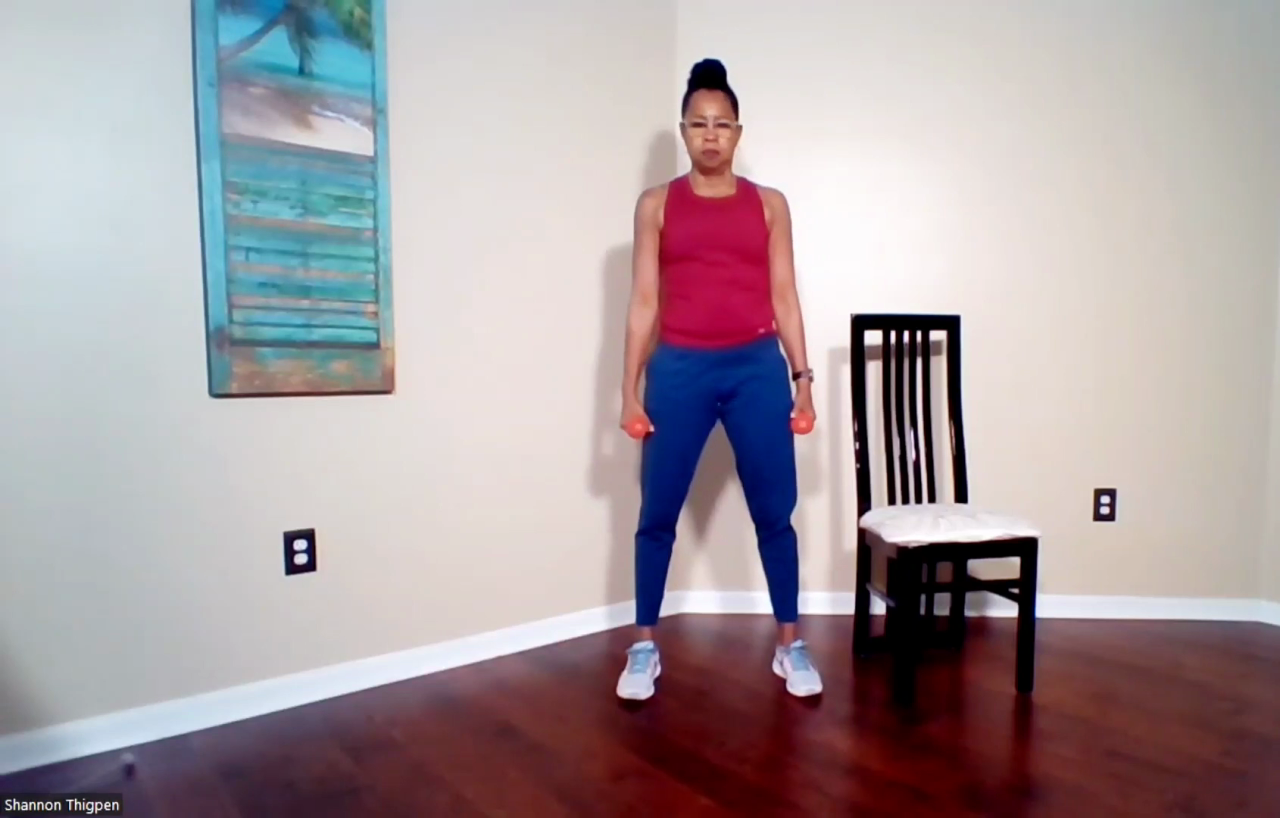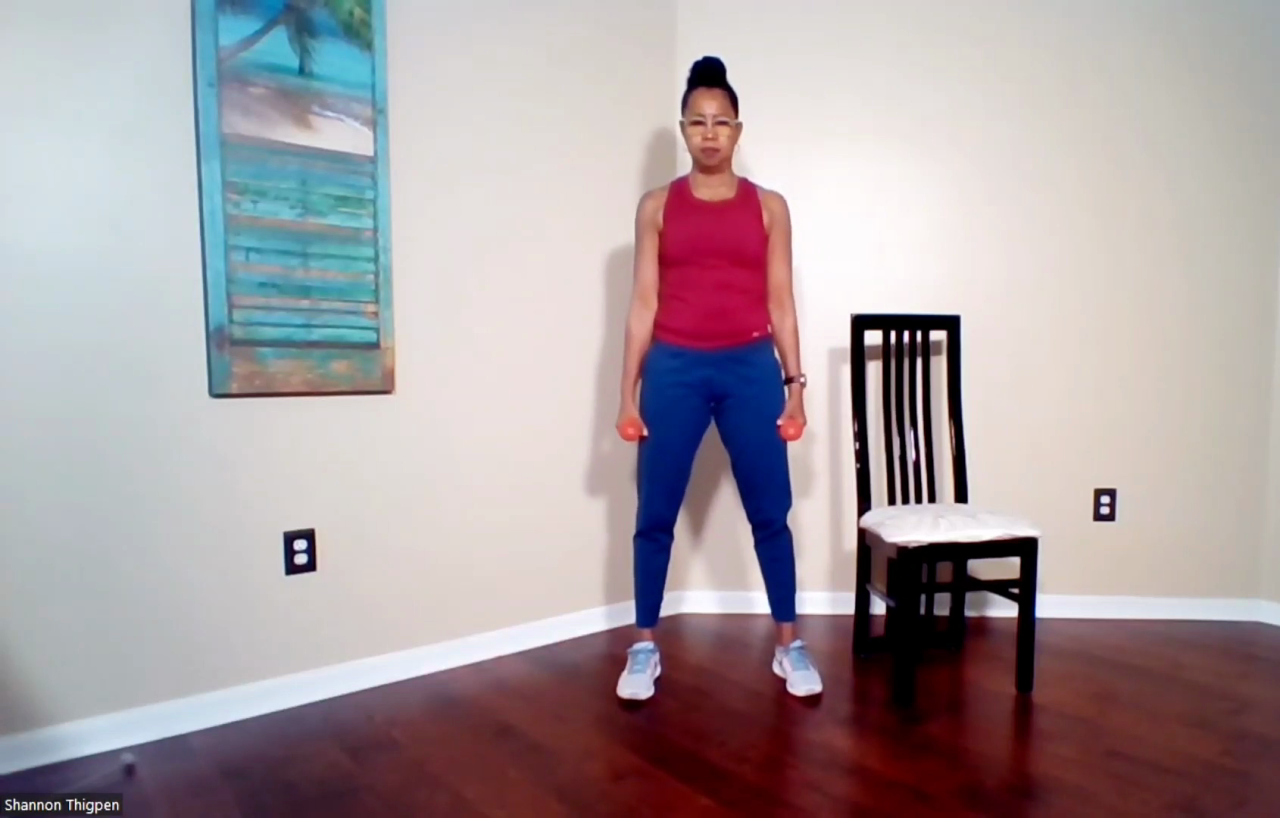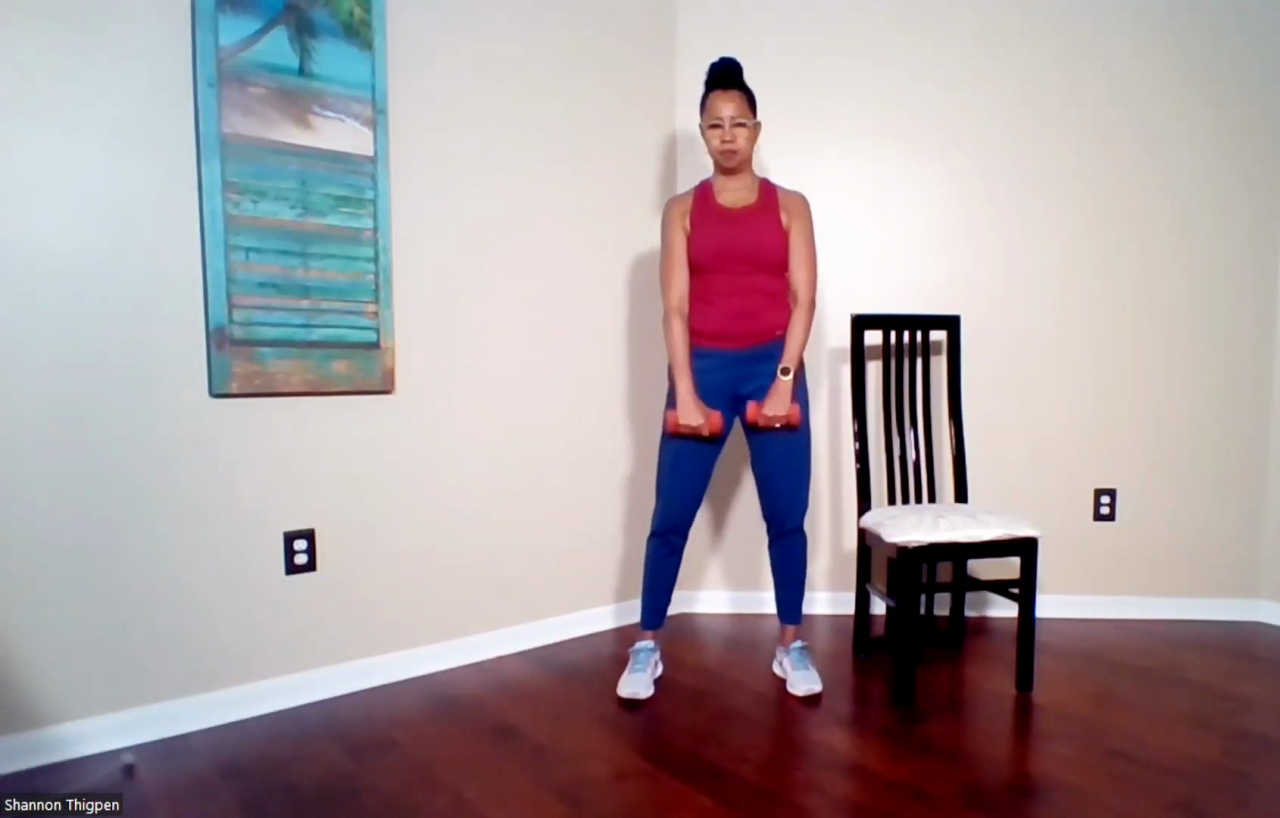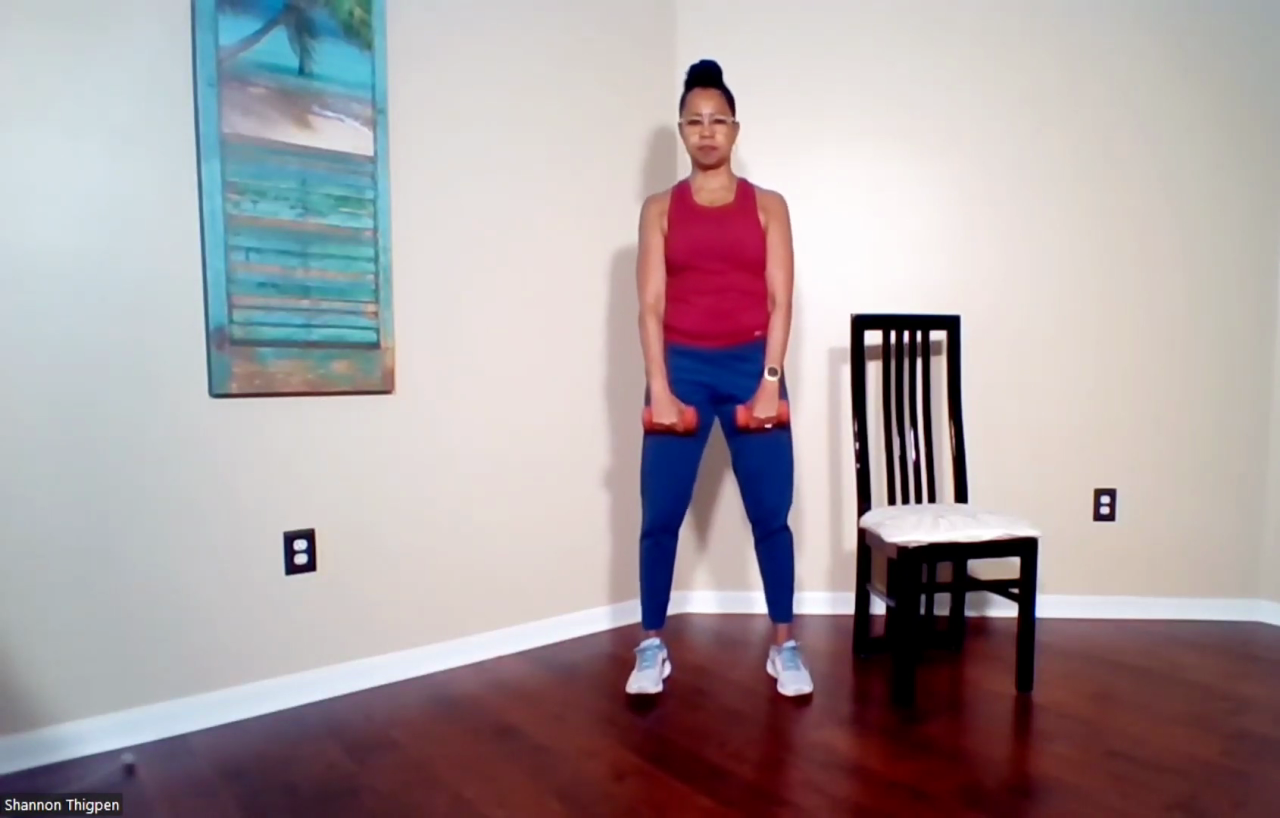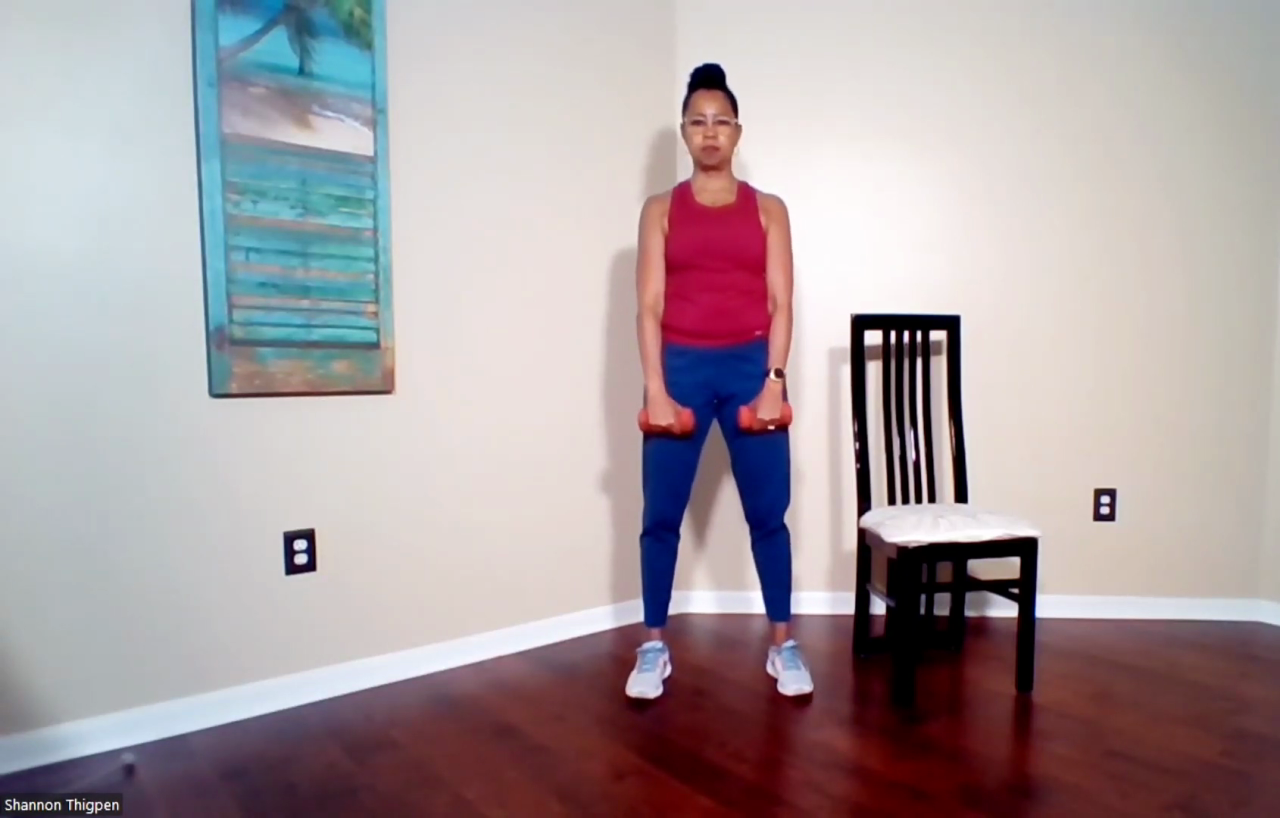
dt=1s
person 1, frame 1
left shoulder: (769, 203)
right shoulder: (656, 204)
left elbow: (784, 296)
right elbow: (644, 300)
left wrist: (802, 378)
right wrist: (630, 388)
left hip: (757, 369)
right hip: (679, 370)
left knee: (774, 512)
right knee: (658, 514)
left ankle: (790, 646)
right ankle: (644, 647)
person 1, frame 2
left shoulder: (768, 206)
right shoulder: (657, 206)
left elbow: (780, 301)
right elbow: (643, 303)
left wrist: (794, 382)
right wrist: (628, 392)
left hip: (751, 369)
right hip: (673, 370)
left knee: (770, 514)
right knee: (655, 515)
left ankle: (789, 645)
right ankle: (644, 647)
person 1, frame 3
left shoulder: (790, 206)
right shoulder: (681, 210)
left elbow: (803, 298)
right elbow: (675, 307)
left wrist: (786, 379)
right wrist: (686, 393)
left hip: (772, 367)
right hip: (703, 368)
left knee: (786, 516)
right knee: (671, 516)
left ankle: (791, 646)
right ankle: (647, 647)
person 1, frame 4
left shoulder: (768, 206)
right shoulder: (659, 209)
left elbow: (780, 300)
right elbow: (651, 305)
left wrist: (770, 382)
right wrist: (660, 388)
left hip: (751, 366)
right hip: (681, 367)
left knee: (771, 514)
right knee: (660, 515)
left ankle: (784, 646)
right ankle: (652, 646)
person 1, frame 5
left shoulder: (768, 209)
right shoulder: (660, 209)
left elbow: (780, 302)
right elbow: (649, 305)
left wrist: (774, 382)
right wrist: (657, 389)
left hip: (750, 366)
right hip: (681, 367)
left knee: (768, 513)
right knee: (661, 515)
left ankle: (783, 645)
right ankle: (654, 647)
